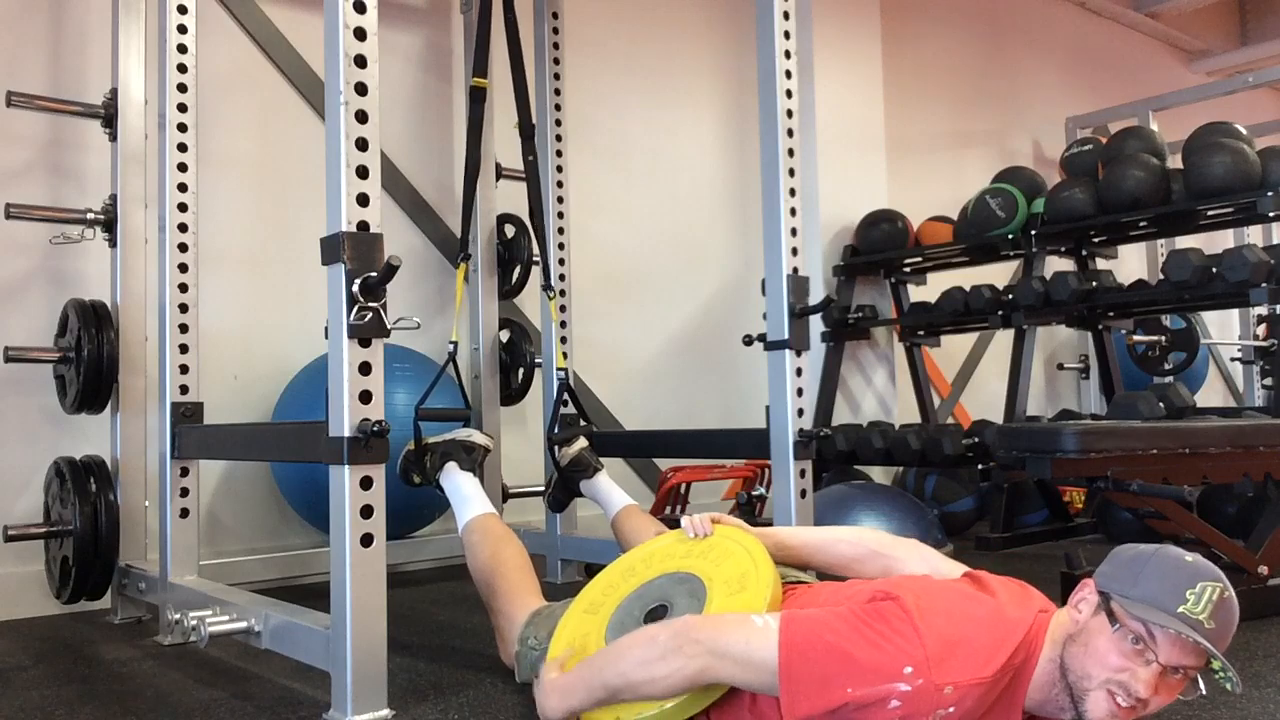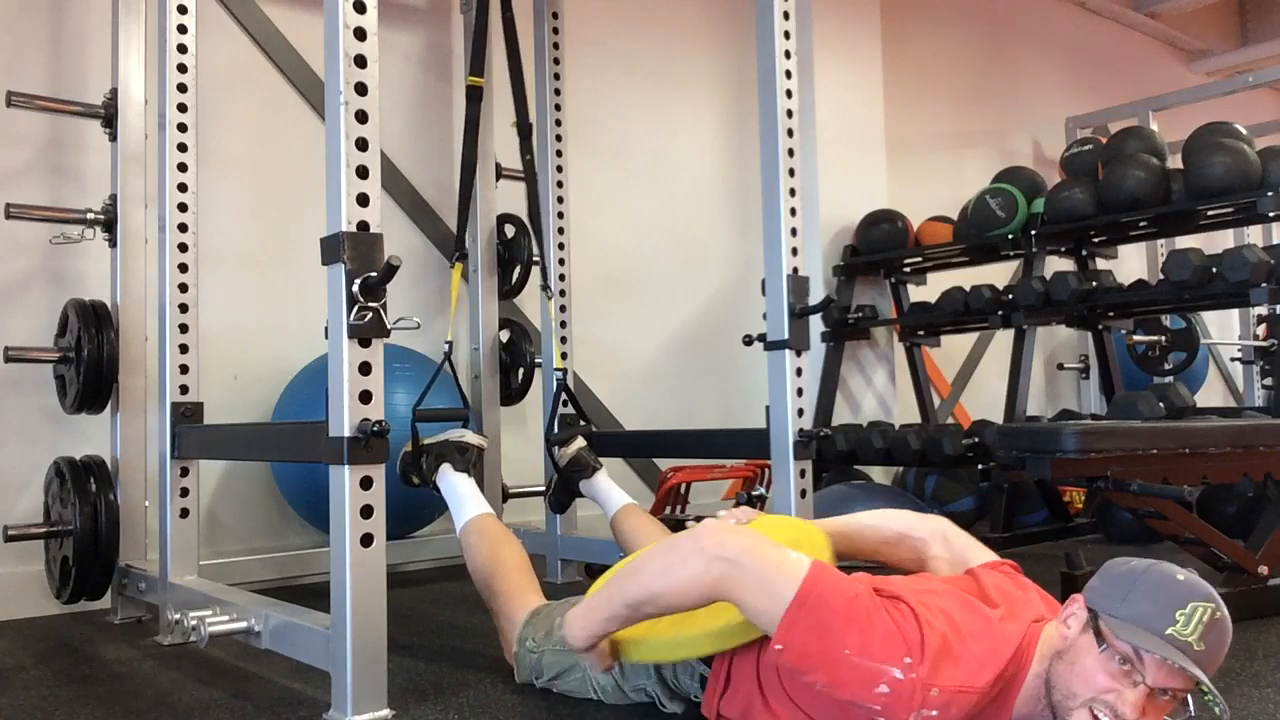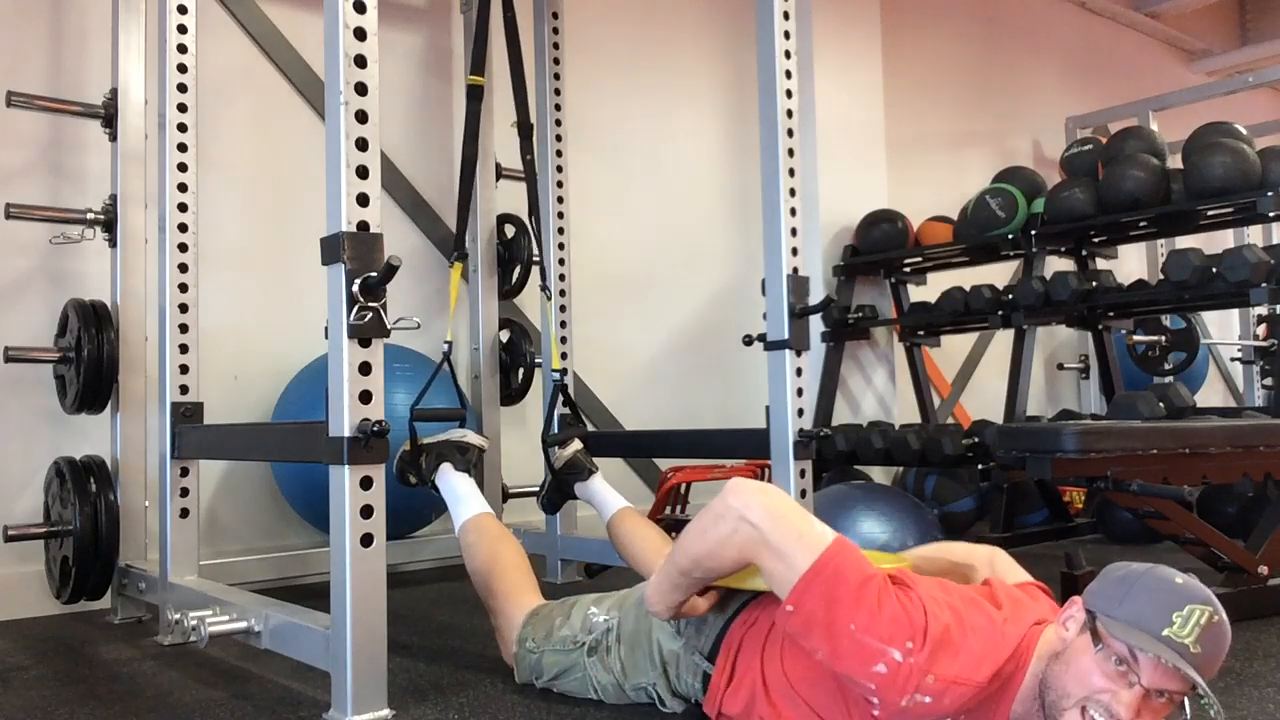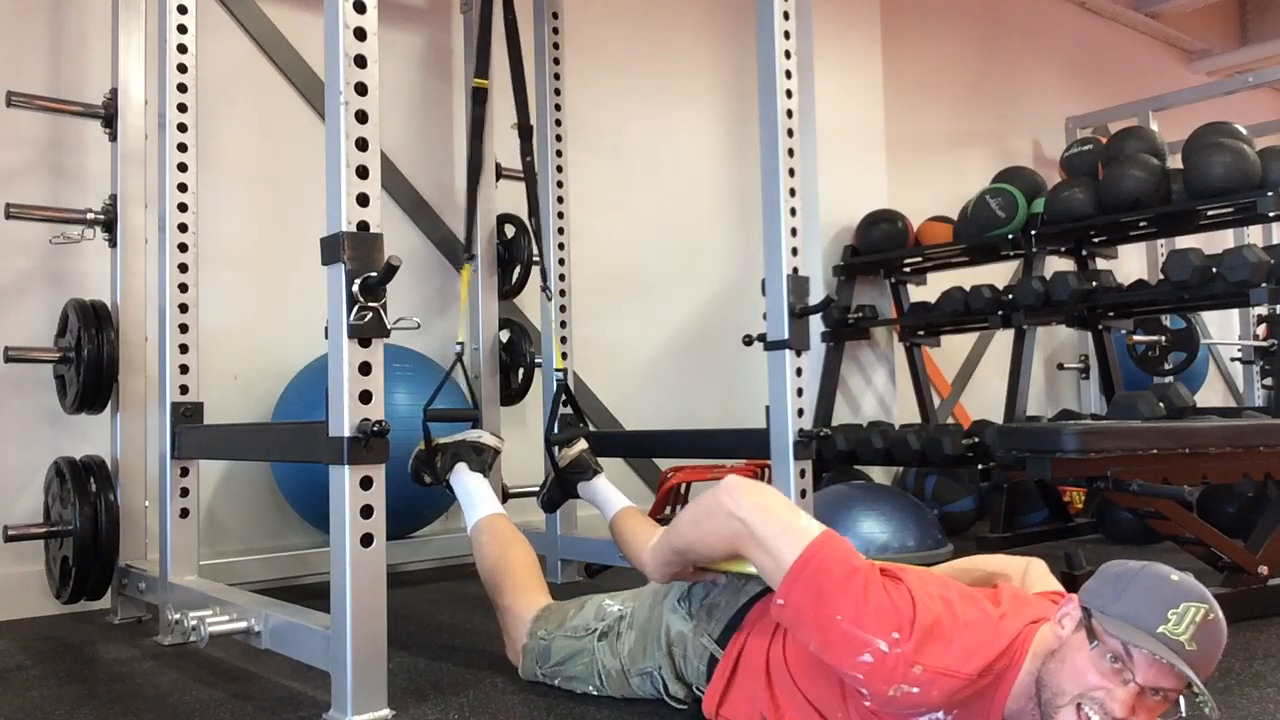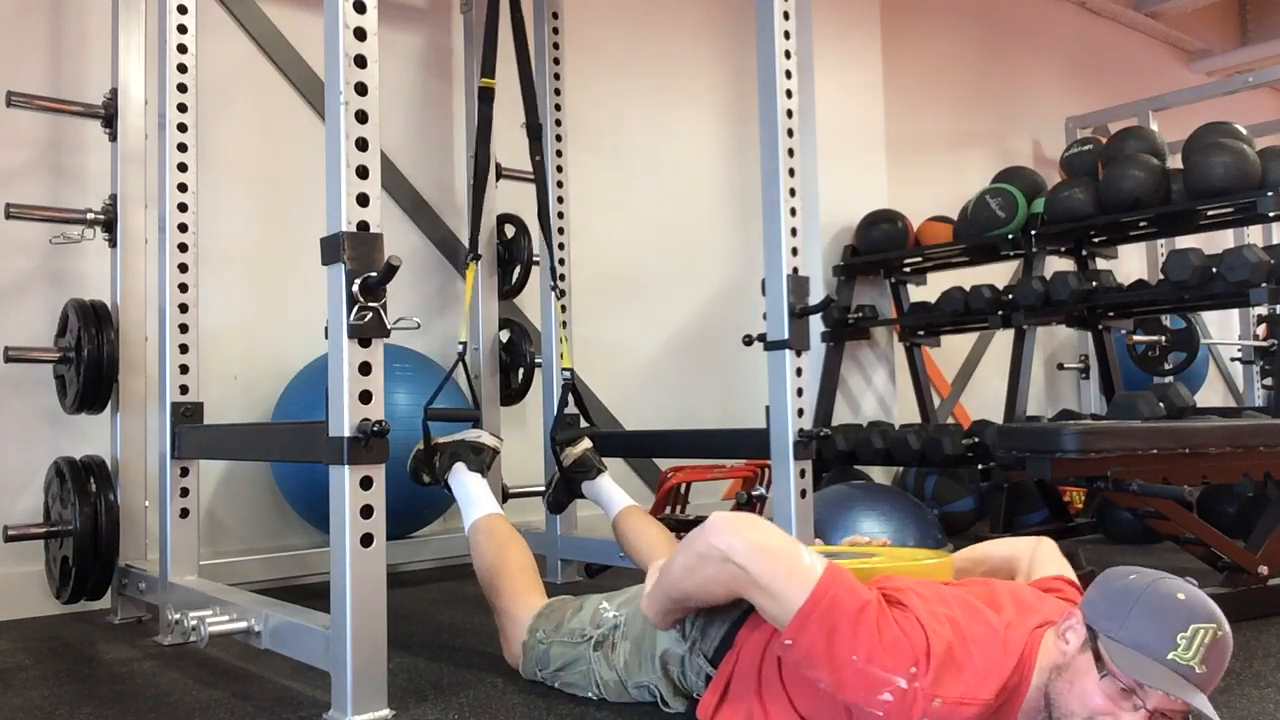
dt=0.4s
person 1, frame 1
left shoulder: (1030, 615)
left elbow: (890, 552)
right elbow: (698, 647)
left wrist: (761, 542)
left hip: (775, 603)
right hip: (710, 629)
right knee: (527, 635)
left ankle: (588, 473)
right ankle: (459, 473)
person 1, frame 2
left shoulder: (1035, 616)
left elbow: (925, 531)
right elbow: (720, 555)
right wrist: (588, 623)
left hip: (763, 598)
left knee: (663, 552)
right knee: (532, 639)
left ankle: (588, 472)
right ankle: (456, 474)
person 1, frame 3
left shoulder: (1041, 623)
left elbow: (984, 558)
right elbow: (750, 504)
right wrist: (670, 593)
left hip: (766, 617)
right hip: (703, 651)
left knee: (678, 568)
right knee: (528, 638)
left ankle: (582, 475)
right ankle: (454, 472)
person 1, frame 4
left shoulder: (1057, 638)
right shoulder: (918, 648)
left elbow: (1028, 569)
right elbow: (743, 500)
right wrist: (665, 563)
left hip: (774, 614)
right hip: (711, 634)
left knee: (679, 570)
right knee: (532, 639)
left ankle: (585, 476)
right ankle: (468, 473)
person 1, frame 5
left shoulder: (1061, 620)
left elbow: (1038, 551)
right elbow: (733, 537)
right wrist: (660, 601)
left hip: (771, 630)
right hip: (704, 652)
left knee: (671, 565)
right knee: (529, 636)
left ankle: (592, 475)
right ankle: (465, 473)
